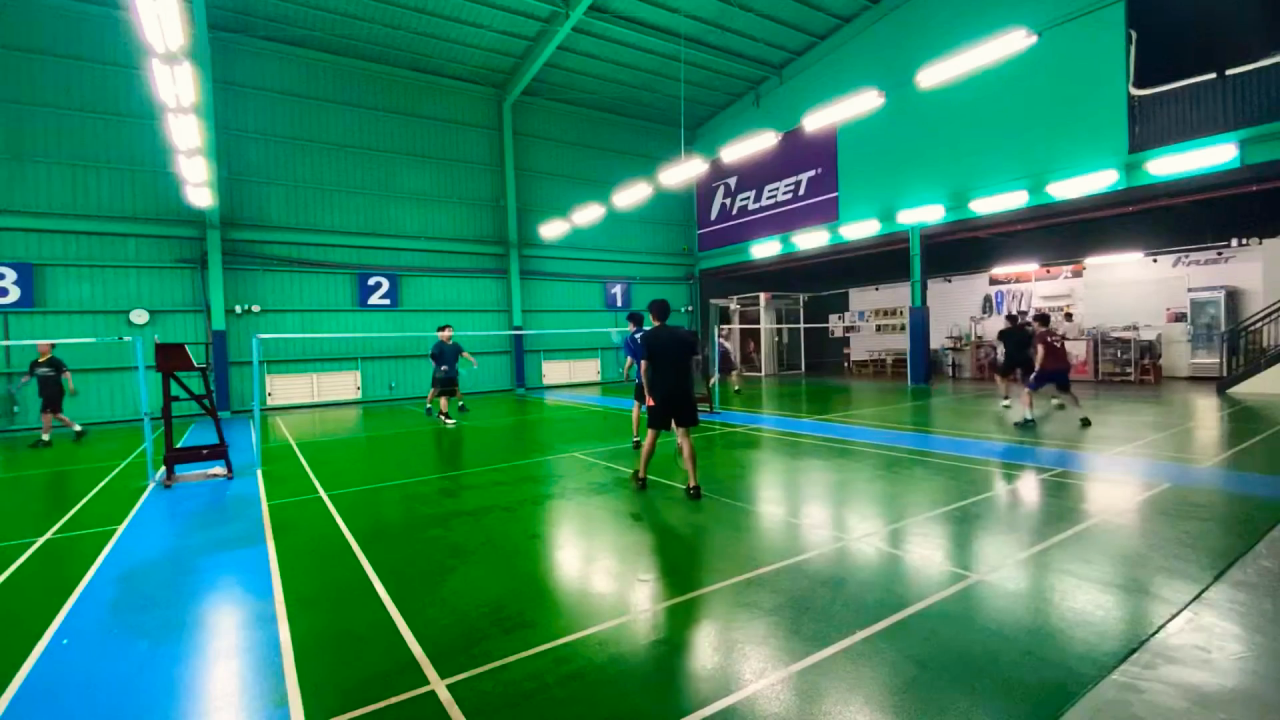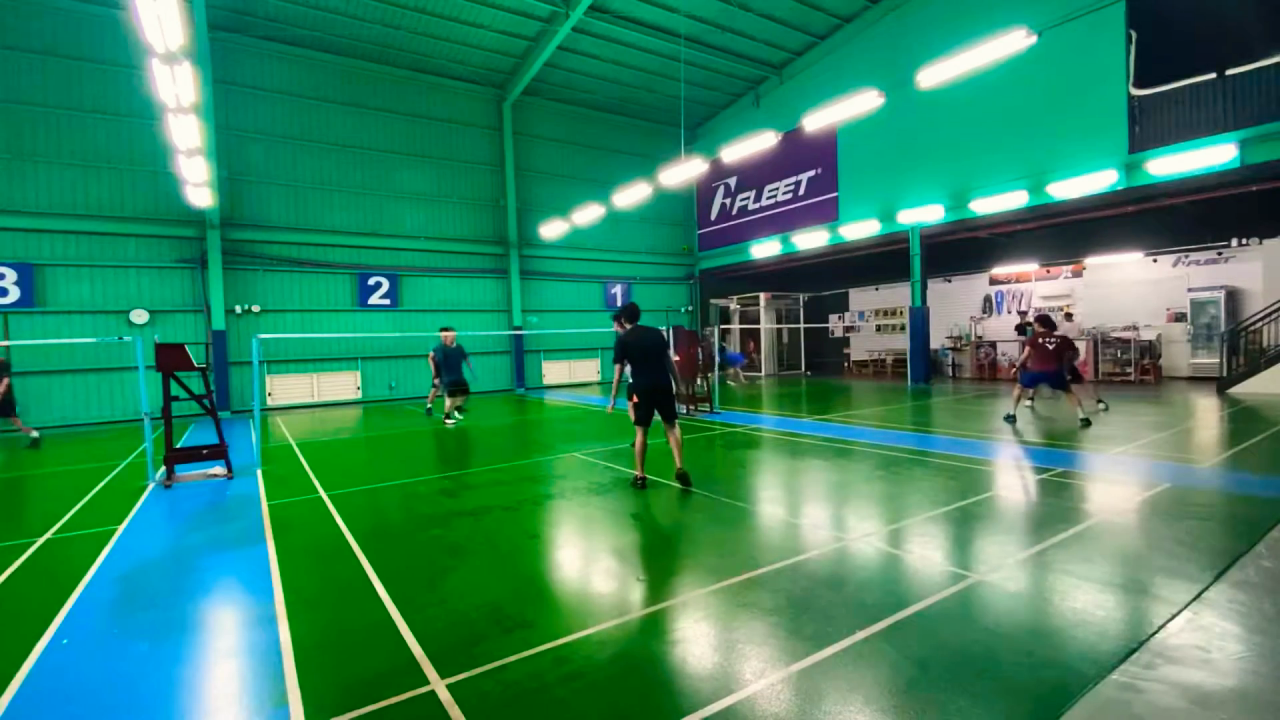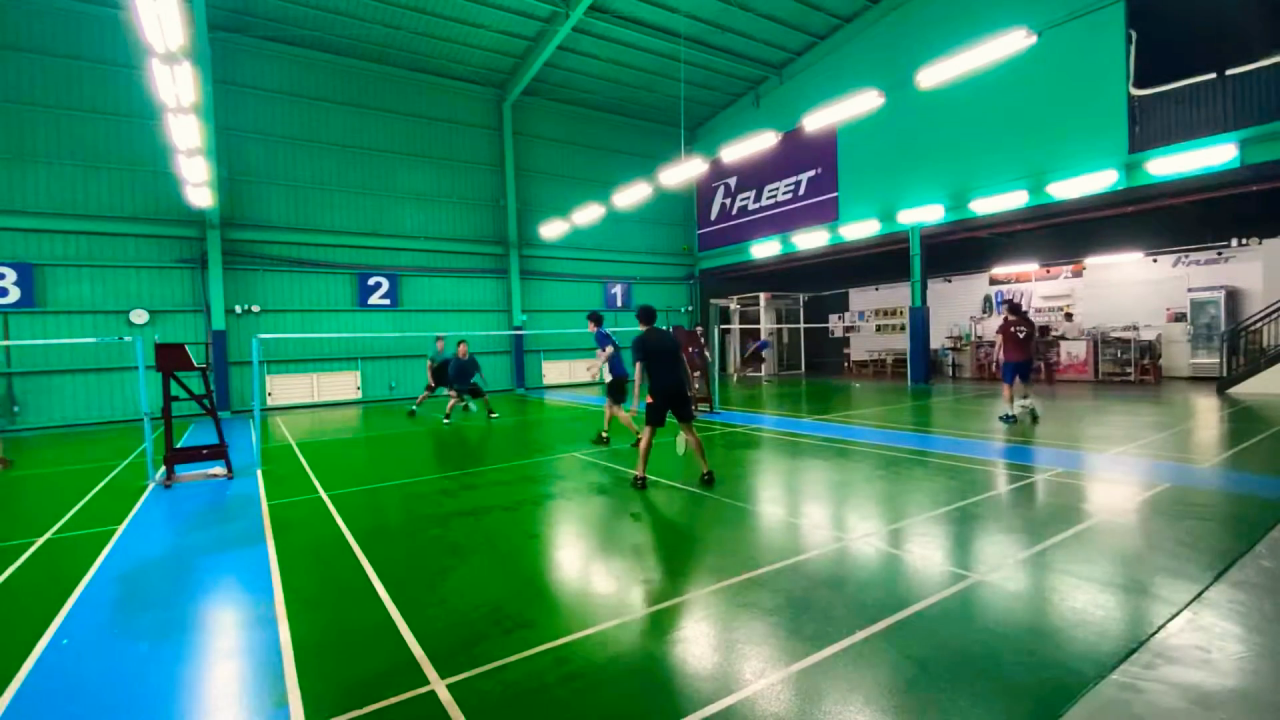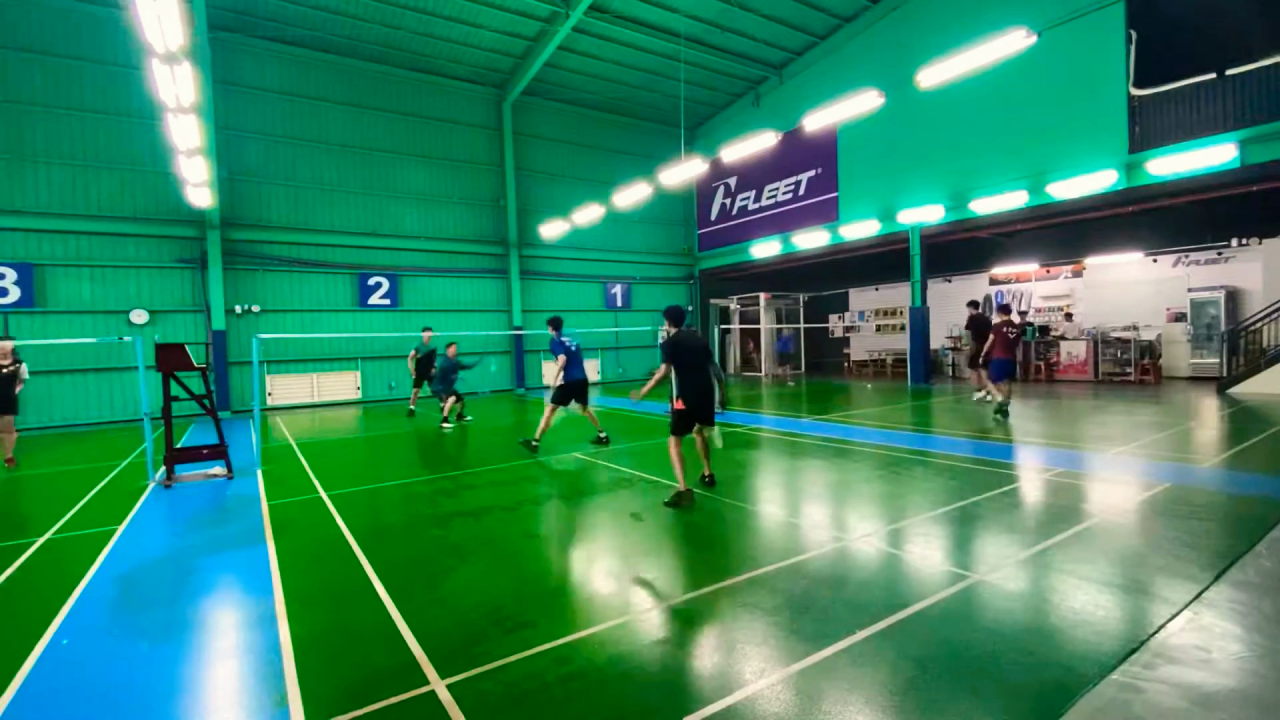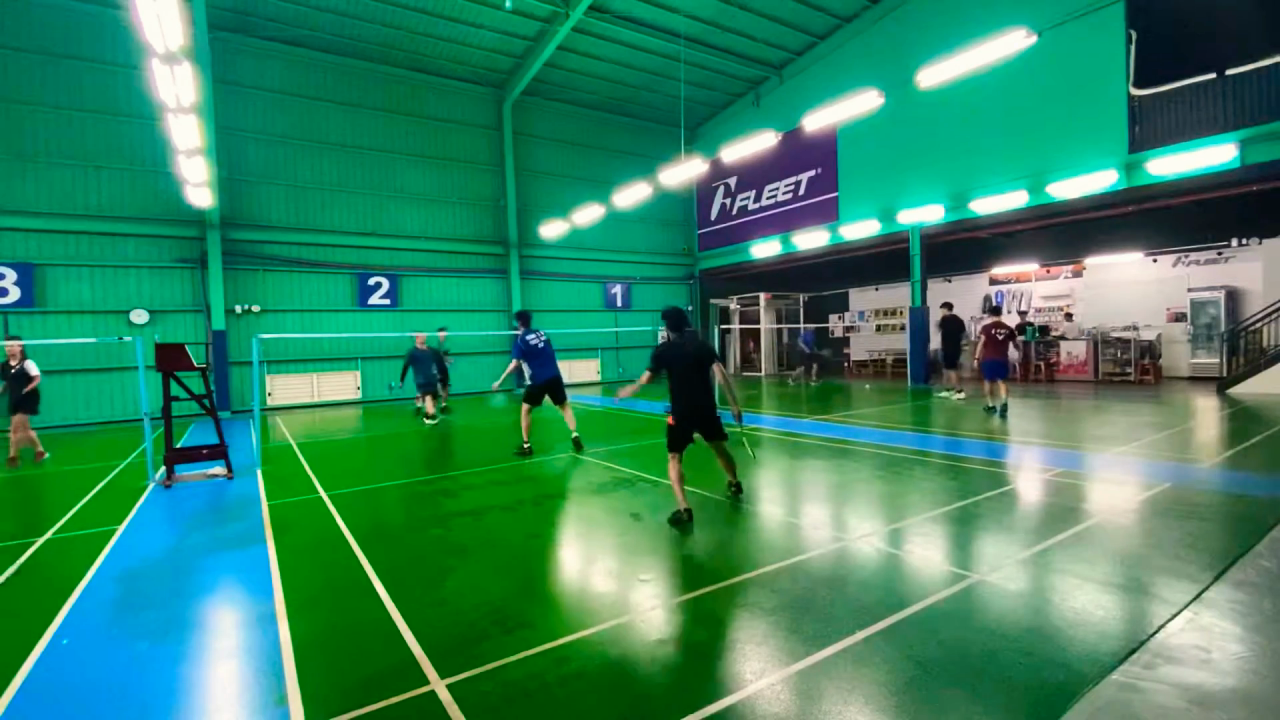
dt=0.5s
person 1, frame 1
left shoulder: (647, 336)
right shoulder: (684, 335)
left elbow: (644, 368)
right elbow: (692, 366)
left wrist: (647, 392)
right wrist: (689, 388)
left hip: (659, 392)
right hip: (683, 391)
left knee: (652, 435)
right knee: (685, 437)
left ankle: (641, 476)
right ankle: (693, 485)
person 1, frame 2
left shoulder: (623, 340)
right shoulder: (656, 333)
left elbow: (618, 371)
right elbow: (669, 361)
left wrist: (613, 398)
left hip: (642, 389)
right hip: (664, 386)
left knee: (641, 432)
right knee: (671, 428)
left ankle: (640, 476)
right ankle: (680, 469)
person 1, frame 3
left shoulder: (640, 341)
right shoulder: (670, 336)
left elbow: (639, 371)
right elbow: (683, 364)
left wrist: (636, 398)
right wrist: (689, 389)
left hip: (658, 391)
right hip: (679, 389)
left knee: (648, 433)
right knee: (689, 430)
left ankle: (640, 477)
right ankle: (706, 472)
person 1, frame 4
left shoulder: (670, 342)
right shoulder: (698, 339)
left elbow: (663, 372)
right elbow: (716, 368)
left wrist: (643, 391)
right wrist: (722, 393)
left hip: (688, 396)
right hip: (707, 393)
left knee: (674, 442)
right knee: (699, 432)
left ankle: (684, 490)
right ankle: (708, 474)
person 1, frame 5
left shoulder: (663, 349)
right shoulder: (702, 344)
left elbow: (647, 379)
right elbow: (720, 373)
left wrist: (629, 391)
right wrist: (734, 404)
left hip: (681, 410)
right hip: (706, 407)
left knee: (674, 459)
right knee: (718, 446)
left ankle: (683, 508)
right ankle: (734, 483)
